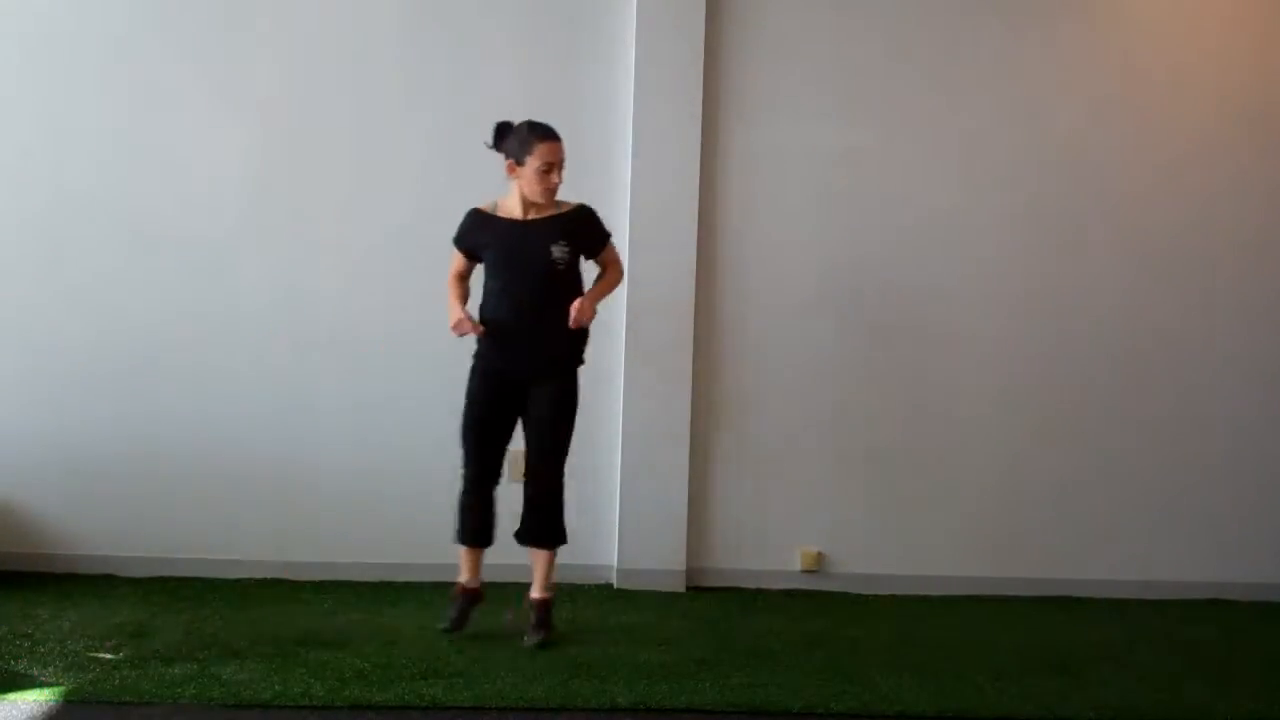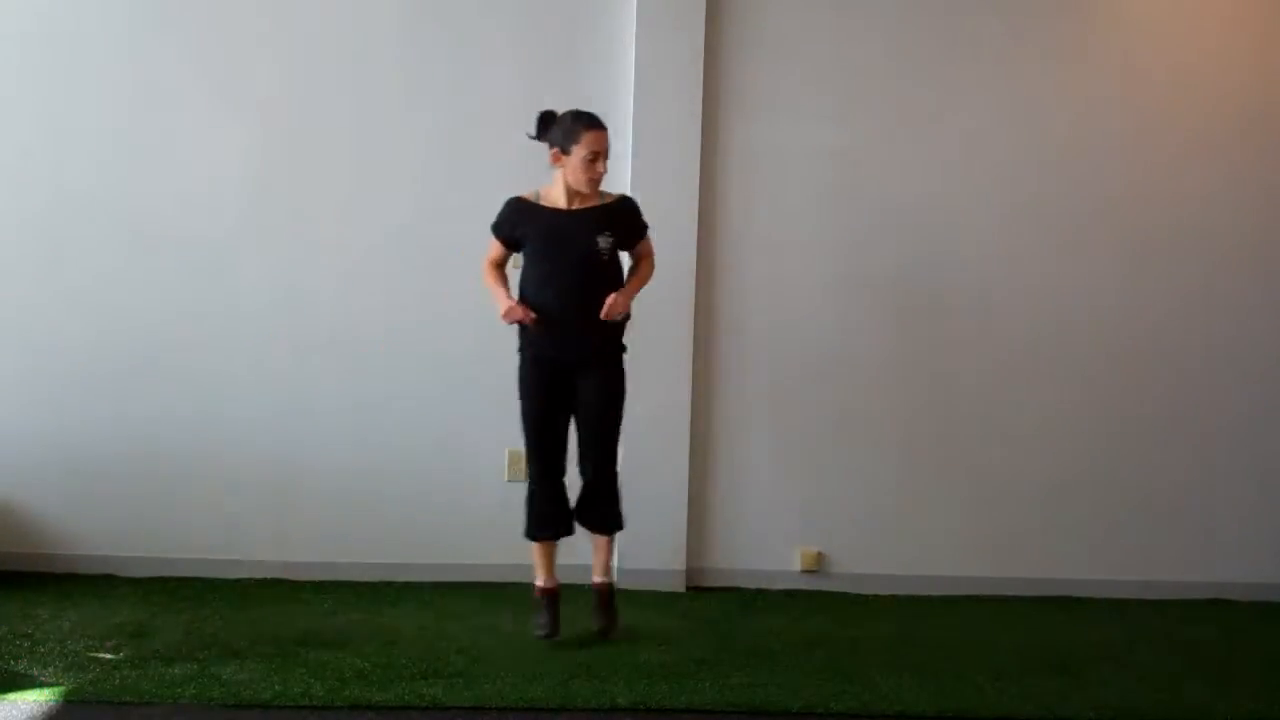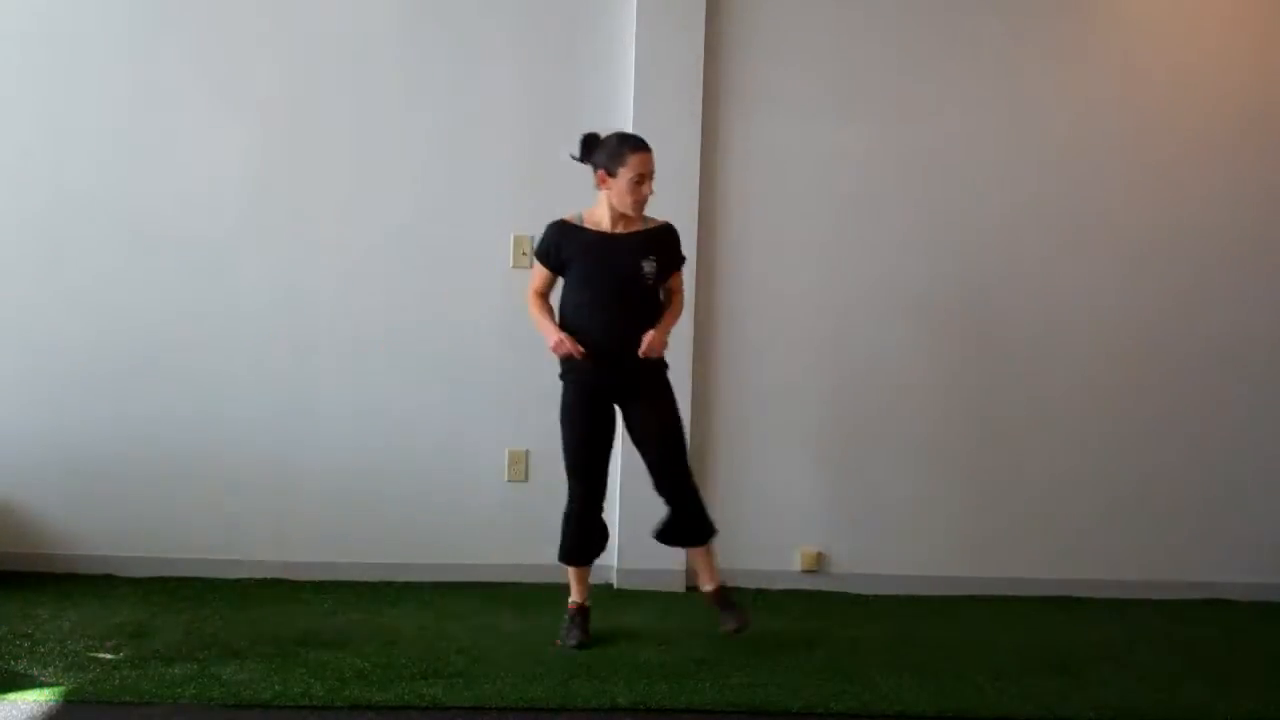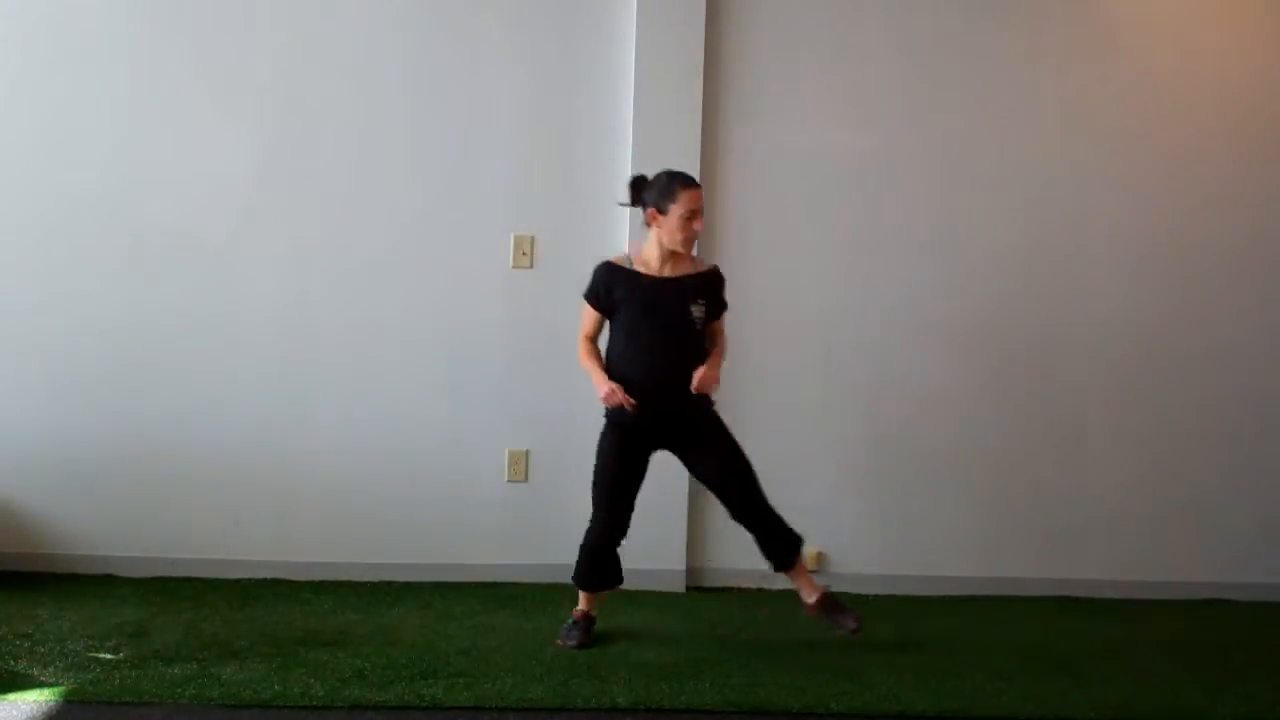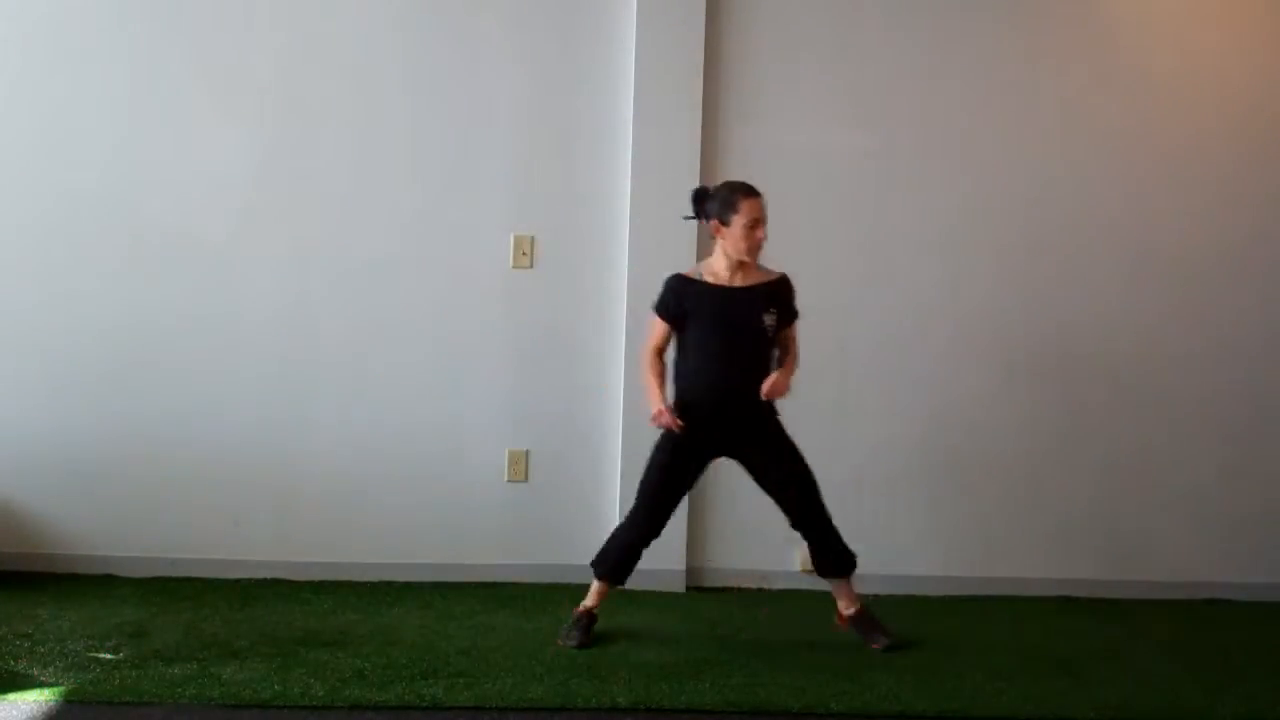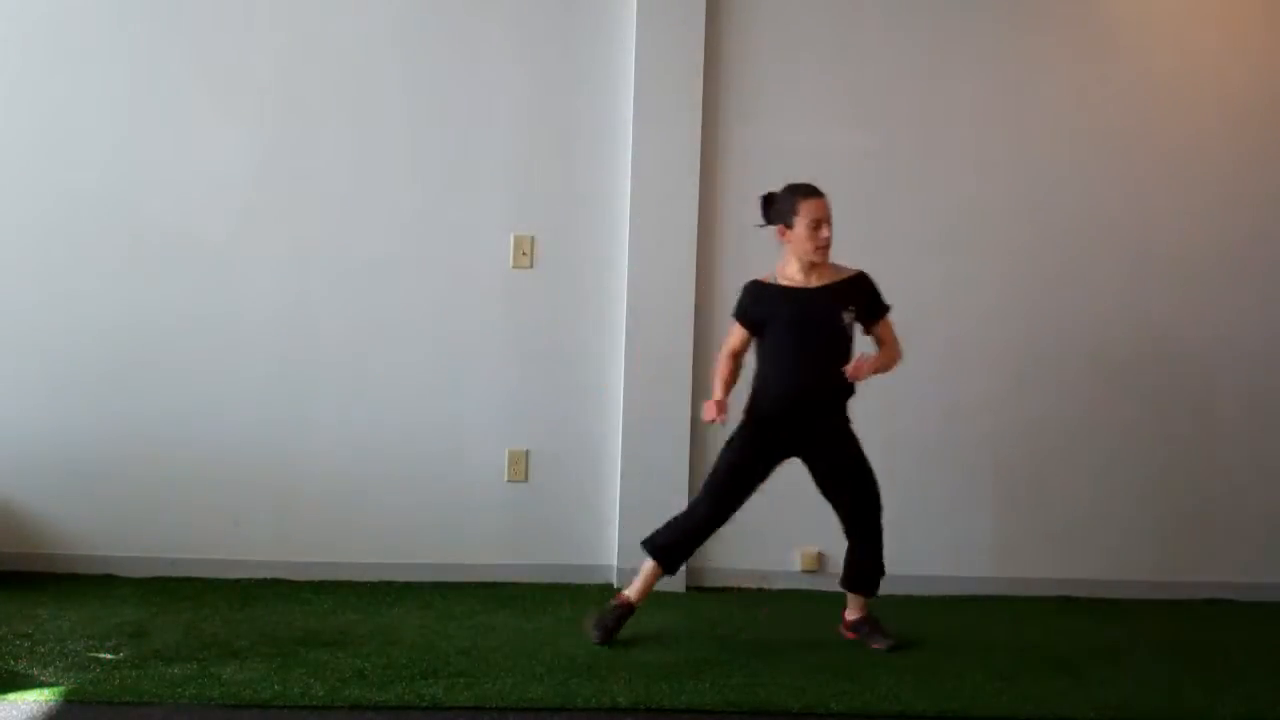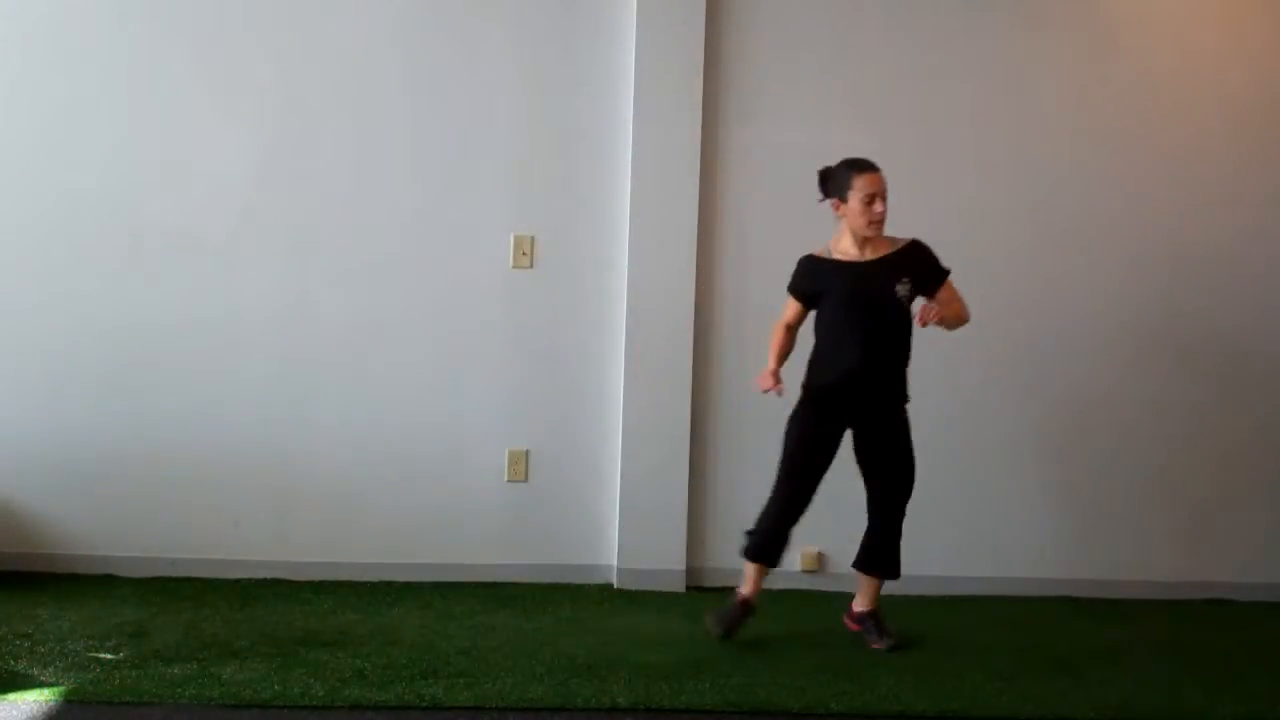
dt=0.1s
person 1, frame 1
left shoulder: (577, 220)
right shoulder: (481, 223)
left elbow: (614, 268)
right elbow: (457, 276)
left wrist: (591, 300)
right wrist: (458, 310)
left hip: (555, 368)
right hip: (495, 365)
left knee: (545, 476)
right knee: (479, 472)
left ankle: (540, 597)
right ankle: (468, 583)
person 1, frame 2
left shoulder: (618, 211)
right shoulder: (522, 211)
left elbow: (646, 262)
right elbow: (492, 264)
left wrist: (626, 295)
right wrist: (506, 300)
left hip: (600, 358)
right hip: (541, 356)
left knee: (599, 465)
right knee: (544, 468)
left ankle: (602, 583)
right ankle: (544, 587)
person 1, frame 3
left shoulder: (659, 237)
right shoulder: (566, 233)
left elbow: (675, 296)
right elbow: (535, 294)
left wrist: (663, 329)
right wrist: (552, 331)
left hip: (643, 375)
right hip: (583, 378)
left knee: (674, 478)
right knee: (586, 489)
left ankle: (712, 586)
right ankle: (578, 603)
person 1, frame 4
left shoulder: (706, 279)
right shoulder: (614, 276)
right elbow: (586, 339)
left wrist: (713, 366)
right wrist: (602, 381)
left hip: (690, 412)
right hip: (631, 416)
left knee: (749, 502)
right knee: (609, 518)
left ankle: (815, 598)
right ankle: (583, 612)
person 1, frame 5
left shoulder: (775, 286)
right shoulder: (684, 288)
left elbow: (787, 347)
right elbow: (653, 350)
left wrist: (783, 374)
right wrist: (656, 398)
left hip: (755, 422)
right hip: (695, 426)
left knee: (810, 511)
right knee: (646, 516)
left ankle: (851, 611)
right ankle: (590, 608)
person 1, frame 6
left shoulder: (854, 286)
right shoulder: (763, 292)
left elbow: (891, 347)
right elbow: (732, 351)
left wrist: (873, 363)
right wrist: (718, 396)
left hip: (827, 425)
right hip: (767, 421)
left knee: (865, 517)
right knee: (707, 512)
left ankle: (857, 617)
right ankle: (627, 601)
person 1, frame 7
left shoulder: (911, 256)
right shoulder: (816, 267)
left elbow: (959, 312)
right elbow: (787, 324)
left wrist: (936, 314)
right wrist: (771, 367)
left hip: (884, 401)
right hip: (824, 397)
left knee: (889, 502)
right knee: (789, 498)
left ankle: (864, 608)
right ankle: (746, 595)
